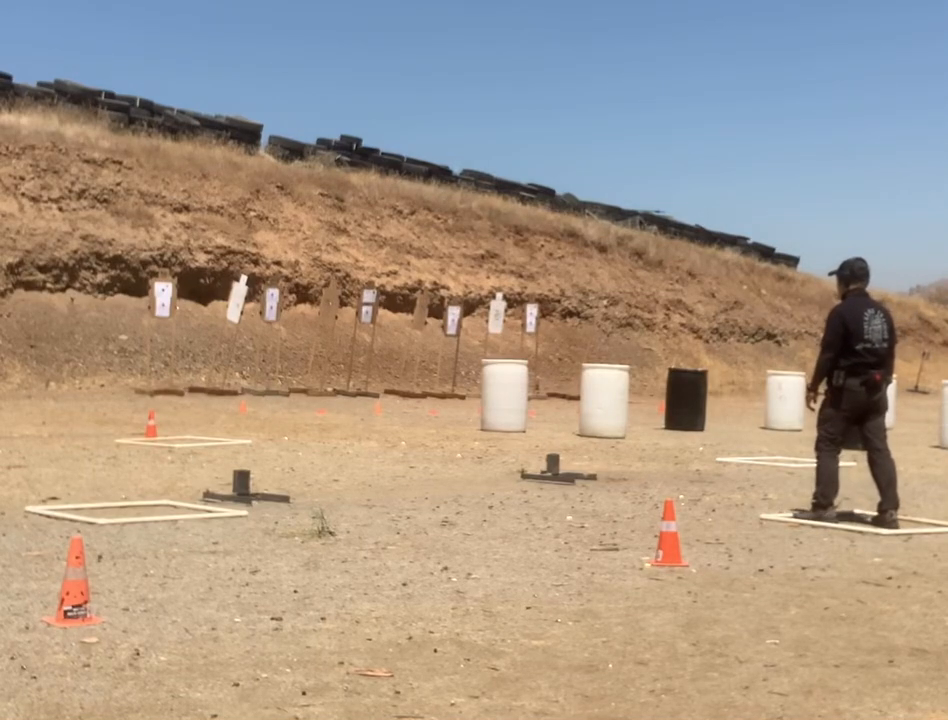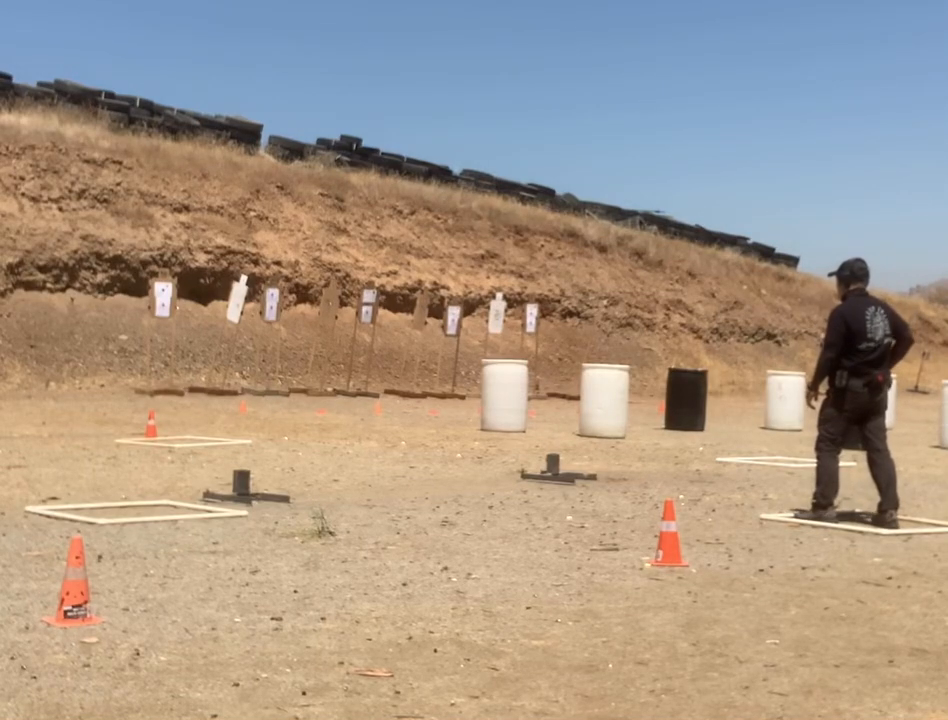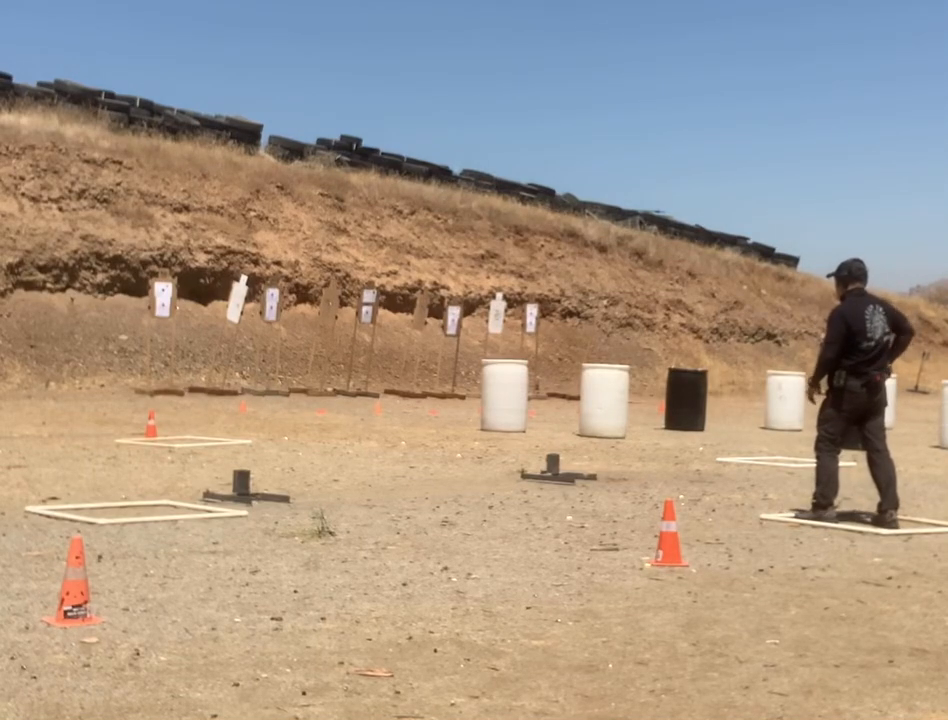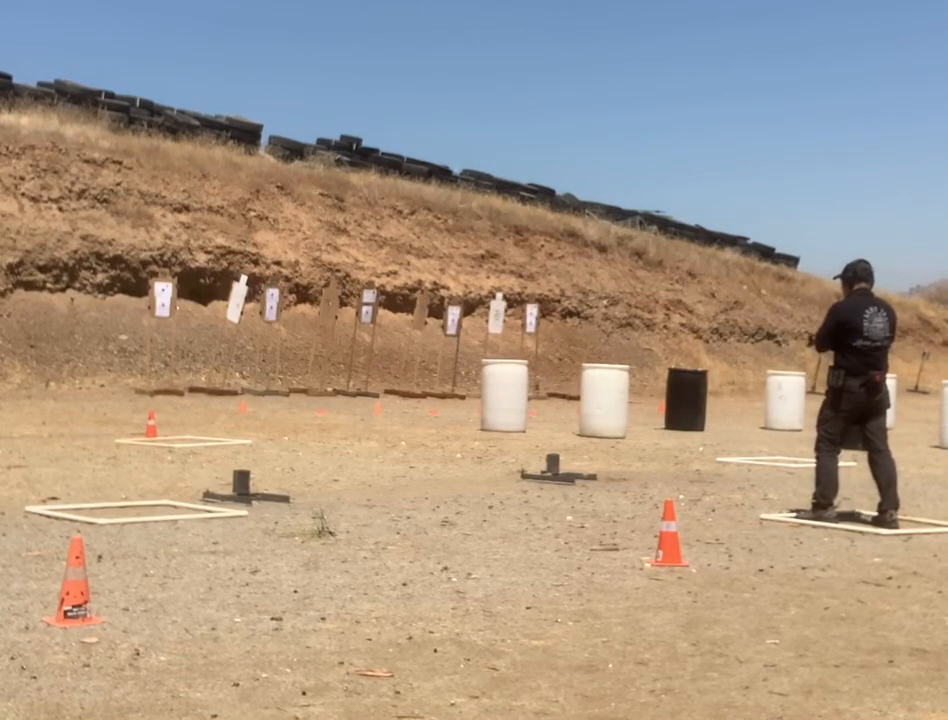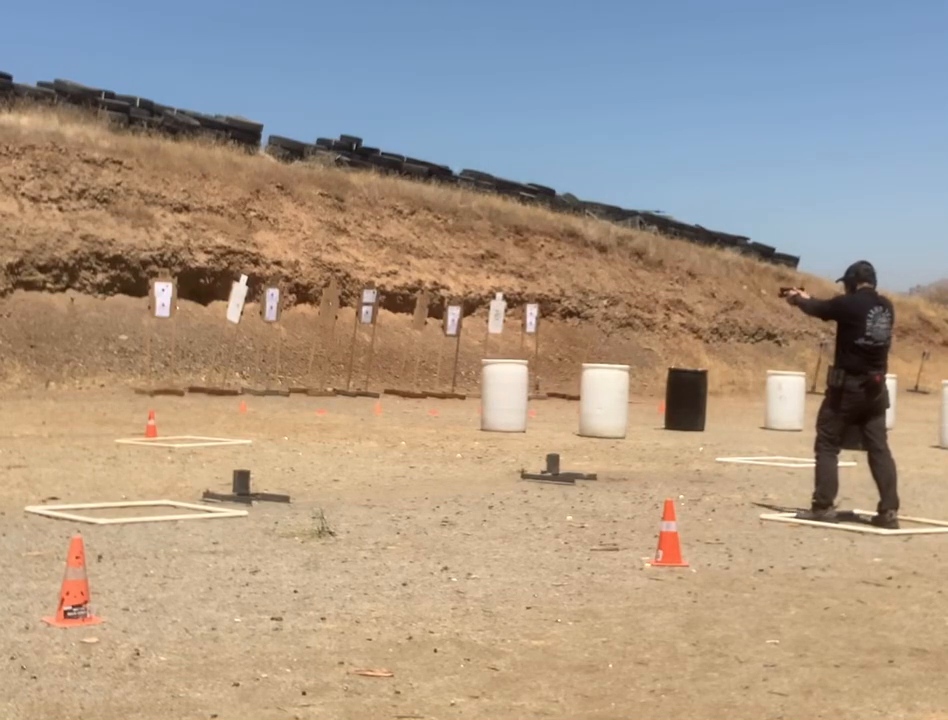
dt=0.4s
person 1, frame 1
left shoulder: (841, 312)
right shoulder: (883, 313)
left elbow: (828, 354)
right elbow: (890, 354)
left wrist: (813, 386)
left hip: (846, 389)
right hip: (875, 391)
left knee: (827, 447)
right knee: (879, 449)
left ankle: (823, 507)
right ankle: (889, 511)
person 1, frame 2
left shoulder: (843, 312)
right shoulder: (883, 309)
left elbow: (830, 354)
right elbow: (906, 338)
left wrist: (814, 385)
left hip: (848, 389)
right hip: (877, 390)
left knee: (828, 447)
right knee: (879, 449)
left ankle: (823, 507)
right ankle: (889, 511)
person 1, frame 3
left shoulder: (842, 312)
right shoulder: (882, 307)
left elbow: (828, 353)
right elbow: (907, 331)
left wrist: (815, 380)
right wrist: (887, 357)
left hip: (846, 389)
right hip: (875, 389)
left knee: (827, 447)
right knee: (878, 449)
left ankle: (823, 507)
right ankle: (888, 510)
person 1, frame 4
left shoulder: (843, 309)
right shoulder: (887, 310)
left elbow: (821, 344)
left wrist: (817, 339)
left hip: (847, 388)
right hip: (876, 389)
left knee: (827, 446)
right knee: (879, 449)
left ankle: (824, 507)
right ankle: (889, 511)
person 1, frame 5
left shoulder: (849, 304)
right shoulder: (886, 306)
left elbow: (818, 309)
left wrist: (798, 299)
right wrist: (808, 298)
left hip: (847, 387)
right hip: (875, 388)
left knee: (827, 446)
right knee: (879, 449)
left ankle: (823, 507)
right ankle: (889, 511)
